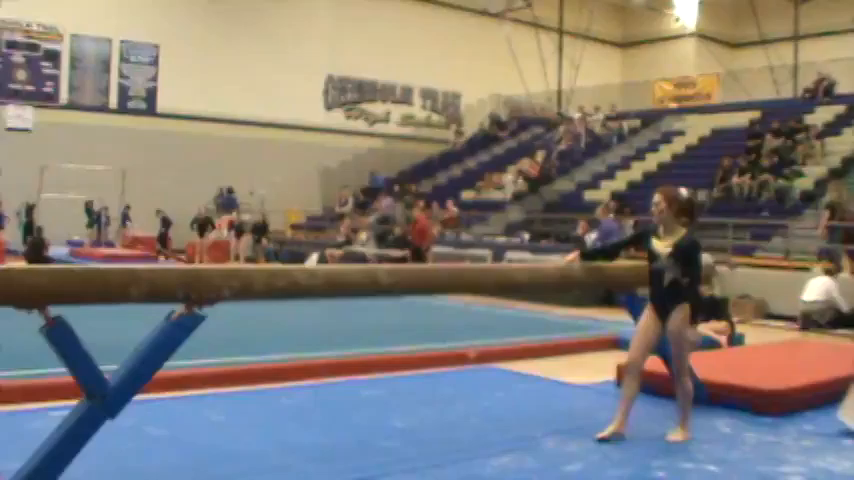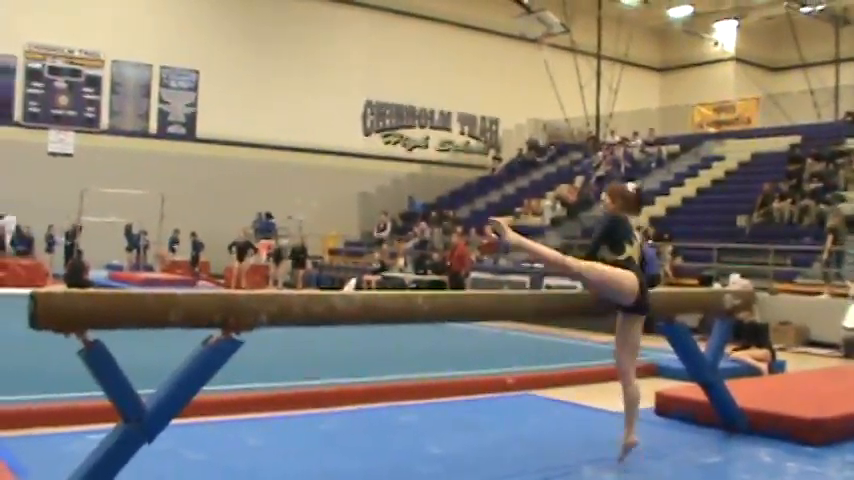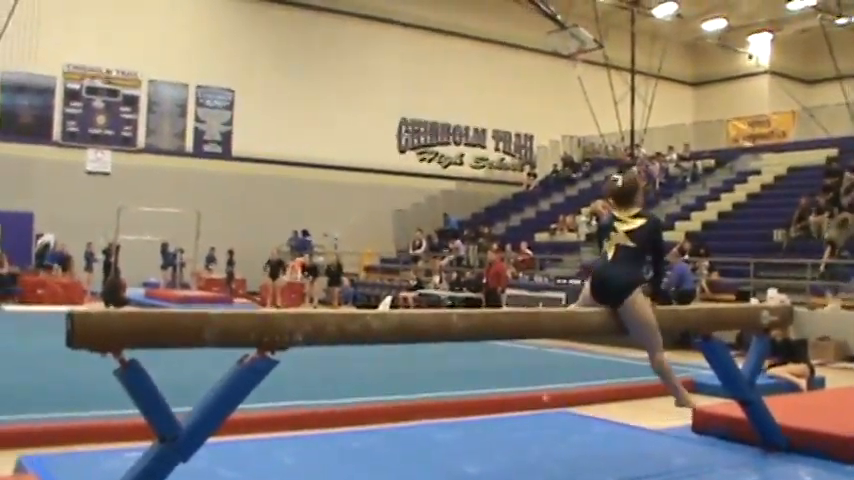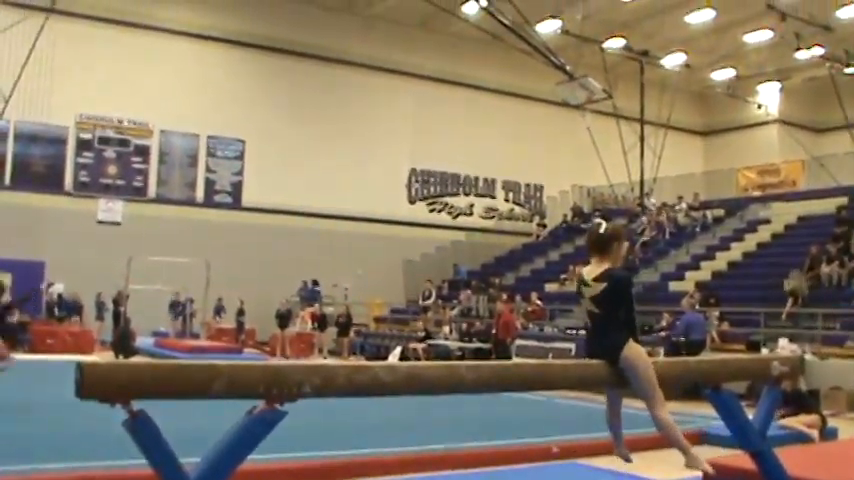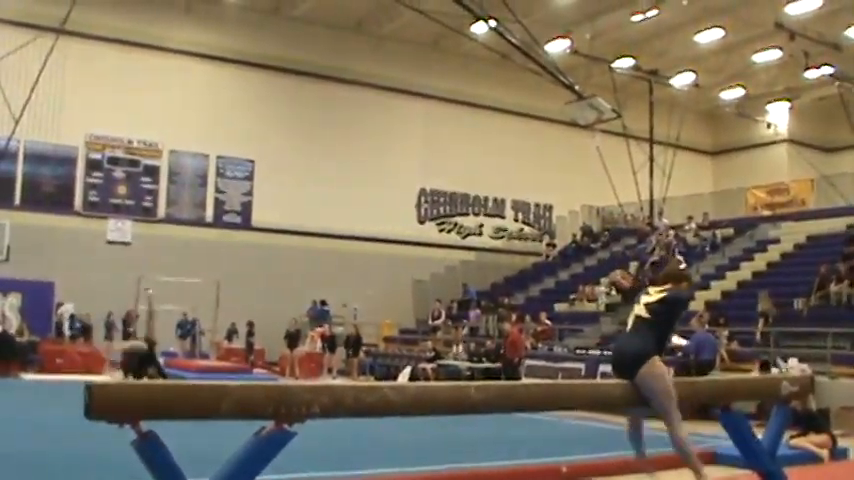
dt=0.7s
person 1, frame 1
left shoulder: (688, 243)
right shoulder: (649, 233)
left elbow: (694, 284)
right elbow: (615, 249)
left wrist: (690, 324)
right wrist: (581, 254)
left hip: (678, 307)
right hip: (655, 306)
left knee: (680, 371)
right knee: (633, 364)
left ankle: (684, 426)
right ankle: (619, 424)
person 1, frame 2
left shoulder: (615, 219)
right shoulder: (630, 231)
left elbow: (594, 247)
left wrist: (582, 267)
left hip: (627, 285)
right hip: (635, 298)
left knee: (567, 263)
right knee: (627, 370)
left ankle: (513, 238)
right ankle: (629, 433)
person 1, frame 3
left shoulder: (607, 221)
right shoulder: (652, 224)
right elbow: (658, 264)
right wrist: (655, 293)
left hip: (599, 280)
right hip: (625, 287)
left knee: (580, 310)
right knee: (655, 349)
right ankle: (680, 395)
person 1, frame 4
left shoulder: (583, 276)
right shoulder: (620, 278)
right elbow: (628, 316)
right wrist: (636, 346)
left hip: (594, 346)
right hip: (618, 344)
left knee: (613, 398)
right knee: (657, 404)
left ankle: (619, 445)
right ankle: (690, 455)
person 1, frame 5
left shoulder: (646, 294)
right shoulder: (679, 299)
right elbow: (663, 333)
left hip: (620, 354)
right hip: (640, 357)
left knee: (635, 413)
right knee: (672, 418)
left ankle: (641, 457)
